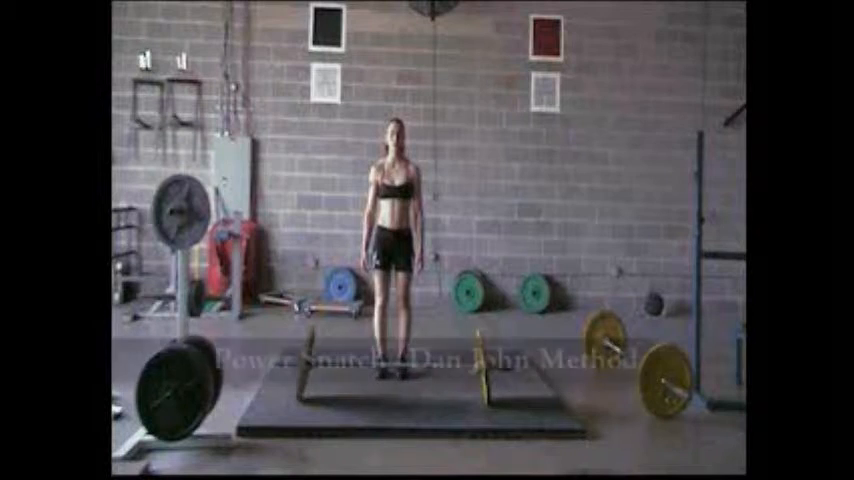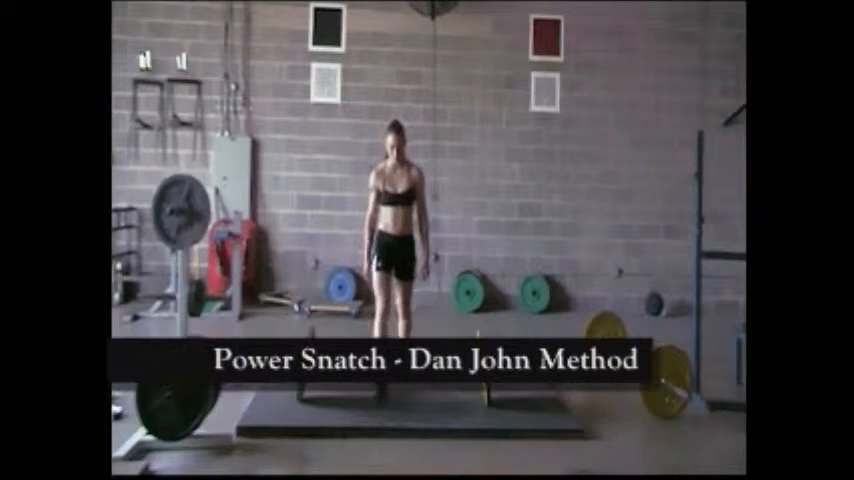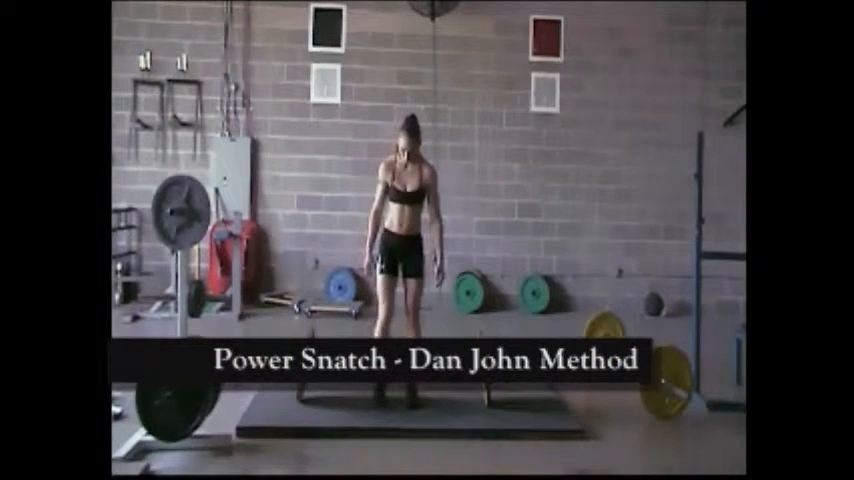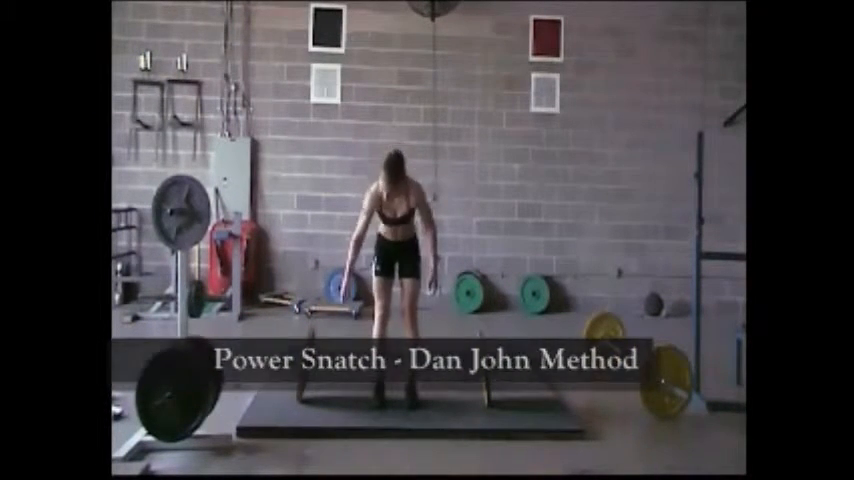
dt=1s
person 1, frame 1
left shoulder: (412, 170)
right shoulder: (377, 169)
left elbow: (418, 211)
right elbow: (370, 210)
left wrist: (420, 248)
right wrist: (364, 247)
left hip: (404, 238)
right hip: (382, 237)
left knee: (403, 301)
right knee: (381, 301)
left ankle: (402, 357)
right ankle: (382, 358)
person 1, frame 2
left shoulder: (415, 174)
right shoulder: (377, 174)
left elbow: (422, 216)
right elbow: (371, 217)
left wrist: (425, 255)
right wrist: (366, 255)
left hip: (406, 244)
right hip: (383, 243)
left knee: (403, 308)
right knee: (382, 308)
person 1, frame 3
left shoulder: (428, 172)
right shoulder: (386, 167)
left elbow: (435, 216)
right elbow: (377, 210)
left wrist: (439, 255)
right wrist: (368, 249)
left hip: (413, 244)
right hip: (388, 242)
left knee: (413, 316)
right knee: (384, 314)
left ankle: (411, 381)
person 1, frame 4
left shoulder: (415, 192)
right shoulder: (373, 194)
left elbow: (429, 227)
right elbow: (358, 236)
left wrist: (433, 265)
right wrist: (347, 275)
left hip: (409, 247)
right hip: (384, 246)
left knee: (410, 314)
right knee: (381, 312)
left ankle: (411, 379)
right ankle: (378, 378)
